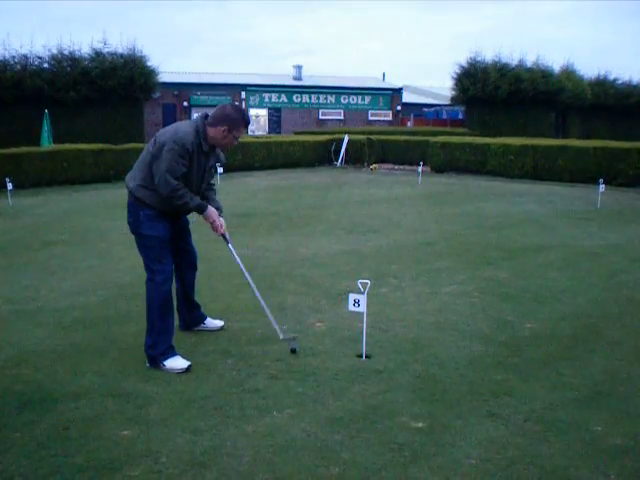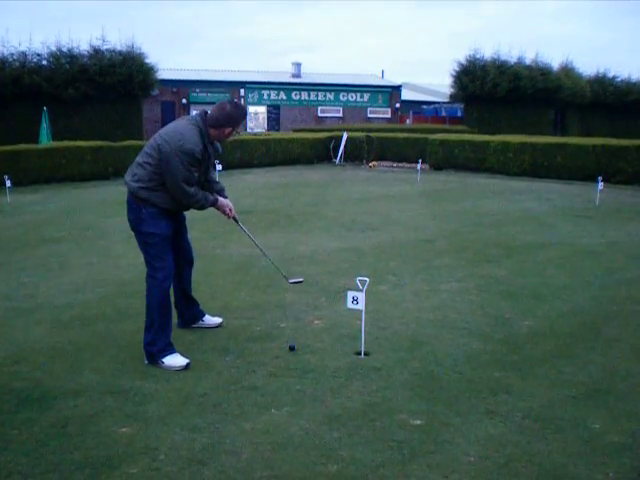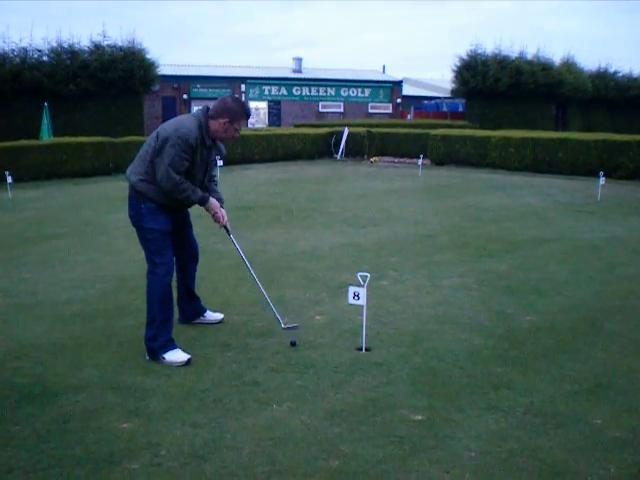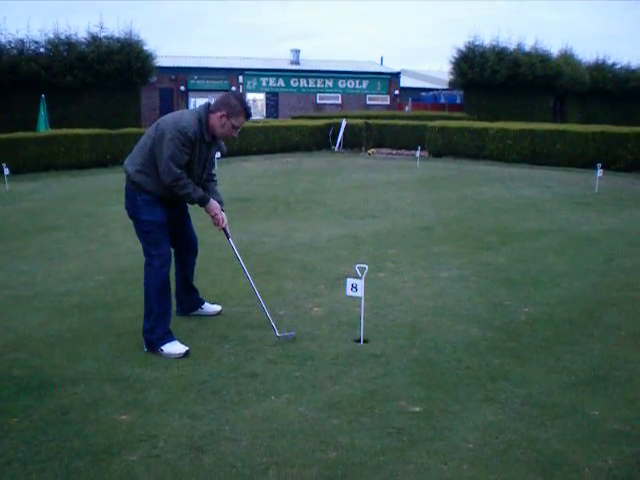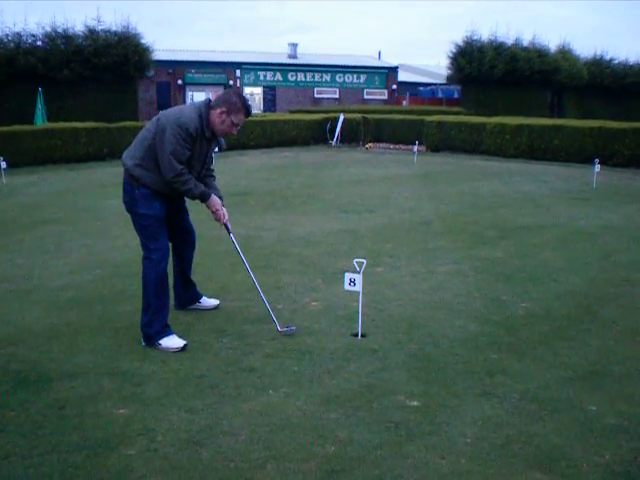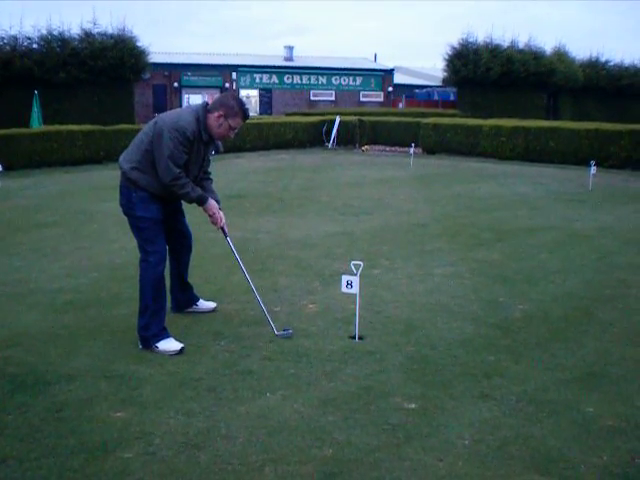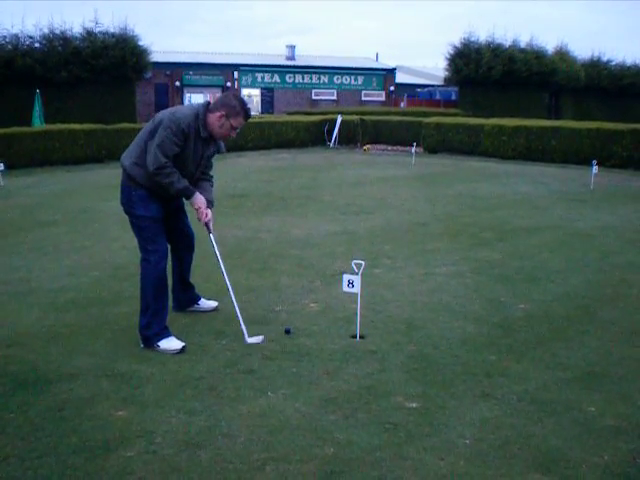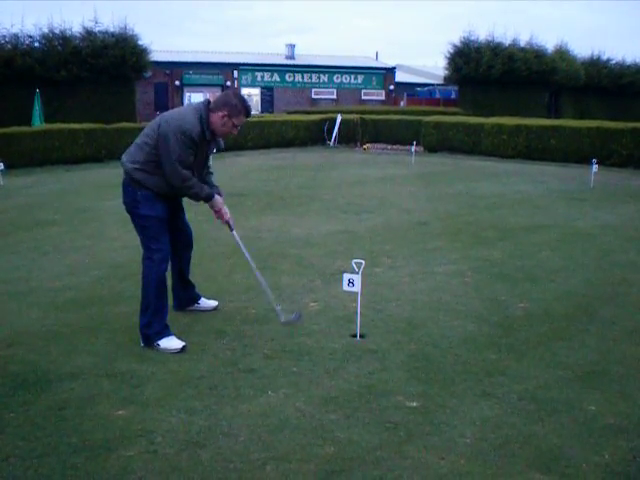
dt=0.4s
person 1, frame 1
left shoulder: (210, 147)
right shoulder: (180, 138)
left elbow: (206, 185)
right elbow: (168, 186)
left wrist: (215, 213)
right wrist: (203, 209)
left hip: (174, 210)
right hip: (148, 210)
left knee: (187, 262)
right knee: (161, 276)
left ankle: (191, 318)
right ankle: (159, 352)
person 1, frame 2
left shoulder: (202, 132)
right shoulder: (185, 143)
left elbow: (205, 173)
right elbow: (185, 191)
left wrist: (222, 195)
right wrist: (214, 202)
left hip: (168, 204)
right hip: (147, 206)
left knee: (184, 259)
right knee: (162, 272)
left ankle: (189, 314)
right ankle: (157, 350)
person 1, frame 3
left shoulder: (208, 136)
right shoulder: (183, 133)
left elbow: (207, 177)
right elbow: (170, 180)
left wrist: (218, 205)
right wrist: (205, 201)
left hip: (172, 202)
right hip: (149, 203)
left knee: (188, 255)
right knee: (162, 268)
left ankle: (191, 311)
right ankle: (158, 346)
person 1, frame 4
left shoulder: (211, 135)
right shoulder: (181, 127)
left elbow: (207, 177)
right elbow: (172, 175)
left wrist: (218, 207)
right wrist: (204, 201)
left hip: (171, 196)
right hip: (145, 195)
left knee: (187, 246)
right knee: (159, 260)
left ankle: (189, 303)
right ankle: (157, 337)
person 1, frame 5
left shoulder: (210, 130)
right shoulder: (182, 122)
left elbow: (205, 171)
right elbow: (174, 171)
left wrist: (217, 201)
right wrist: (206, 197)
left hip: (168, 189)
right hip: (143, 189)
left knee: (185, 240)
right knee: (157, 254)
left ankle: (186, 296)
right ankle: (155, 331)
person 1, frame 6
left shoulder: (207, 133)
right shoulder: (179, 125)
left elbow: (202, 175)
right elbow: (171, 175)
left wrist: (214, 204)
right wrist: (203, 200)
left hip: (165, 192)
right hip: (140, 191)
left knee: (182, 242)
right knee: (155, 257)
left ankle: (183, 299)
right ankle: (152, 334)
person 1, frame 7
left shoulder: (210, 136)
right shoulder: (178, 120)
left elbow: (203, 175)
right elbow: (158, 166)
left wrist: (206, 203)
right wrist: (191, 195)
left hip: (167, 192)
right hip: (140, 191)
left knee: (184, 242)
right knee: (155, 256)
left ankle: (185, 299)
right ankle: (153, 333)
person 1, frame 8
left shoulder: (208, 131)
right shoulder: (183, 125)
left elbow: (202, 171)
right elbow: (179, 176)
left wrist: (216, 197)
right wrist: (210, 198)
left hip: (166, 190)
right hip: (143, 191)
left knee: (183, 241)
right knee: (158, 255)
left ankle: (185, 297)
right ankle: (153, 332)
